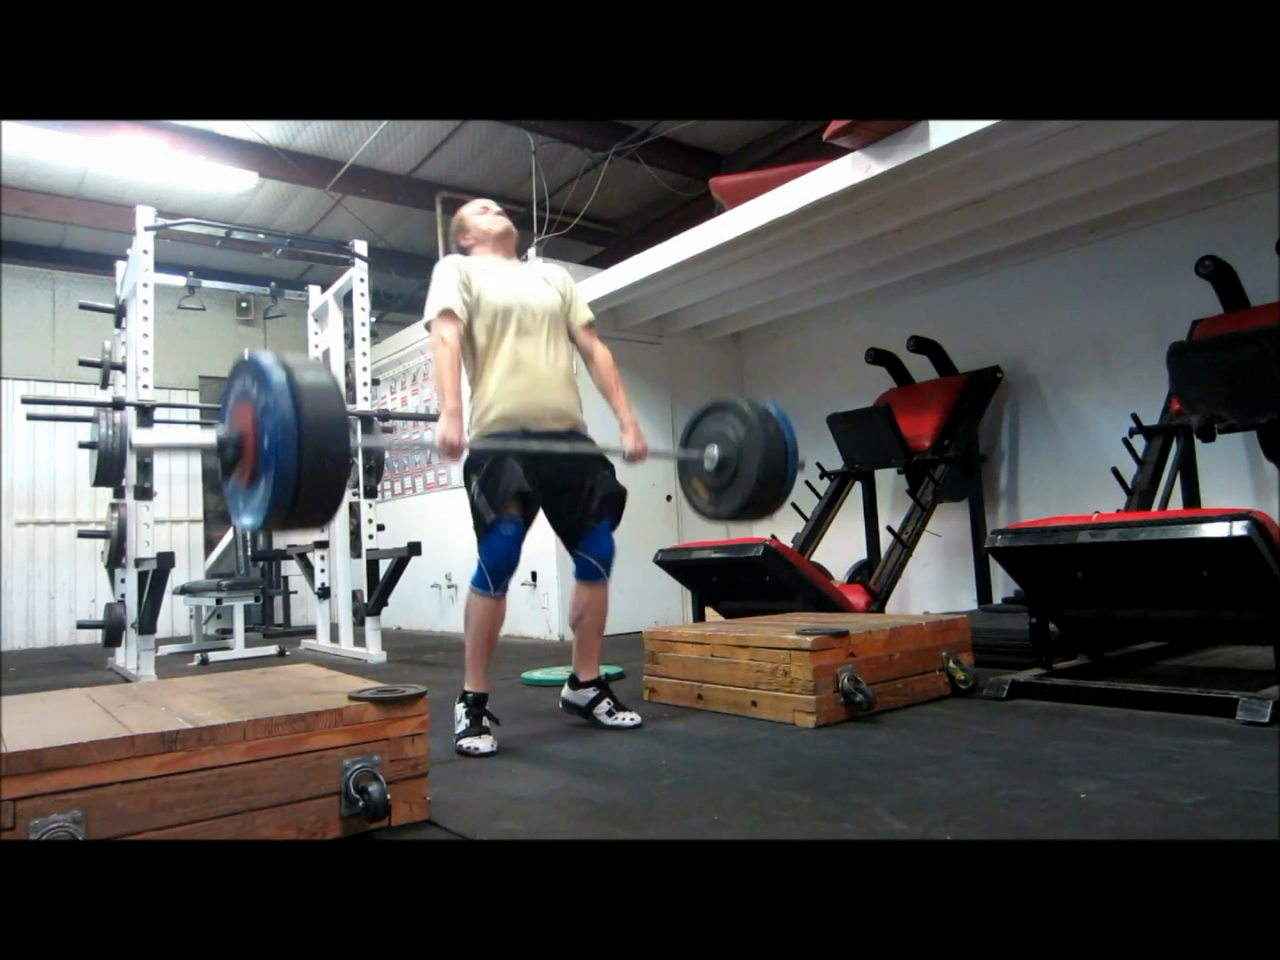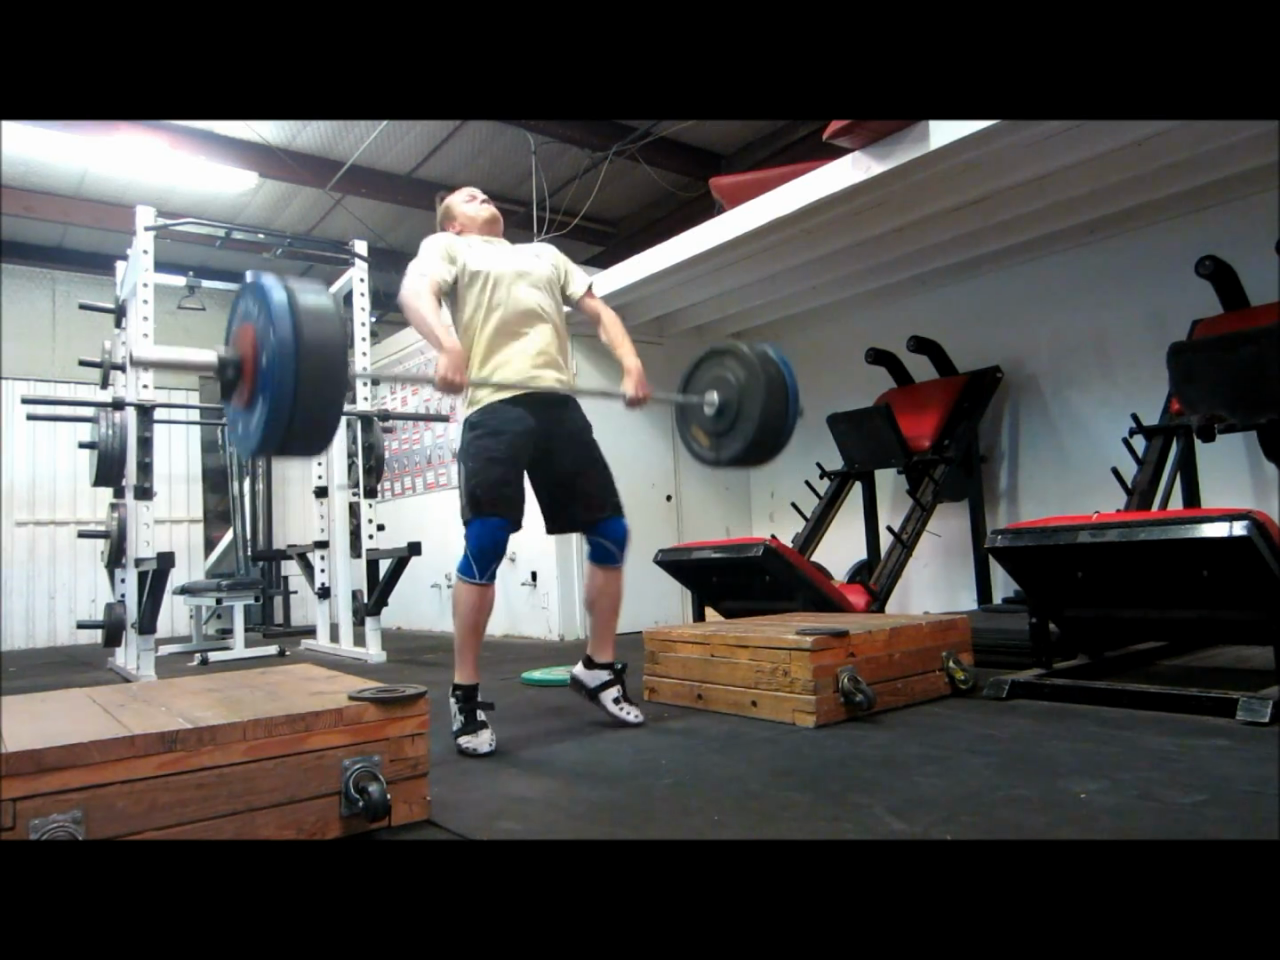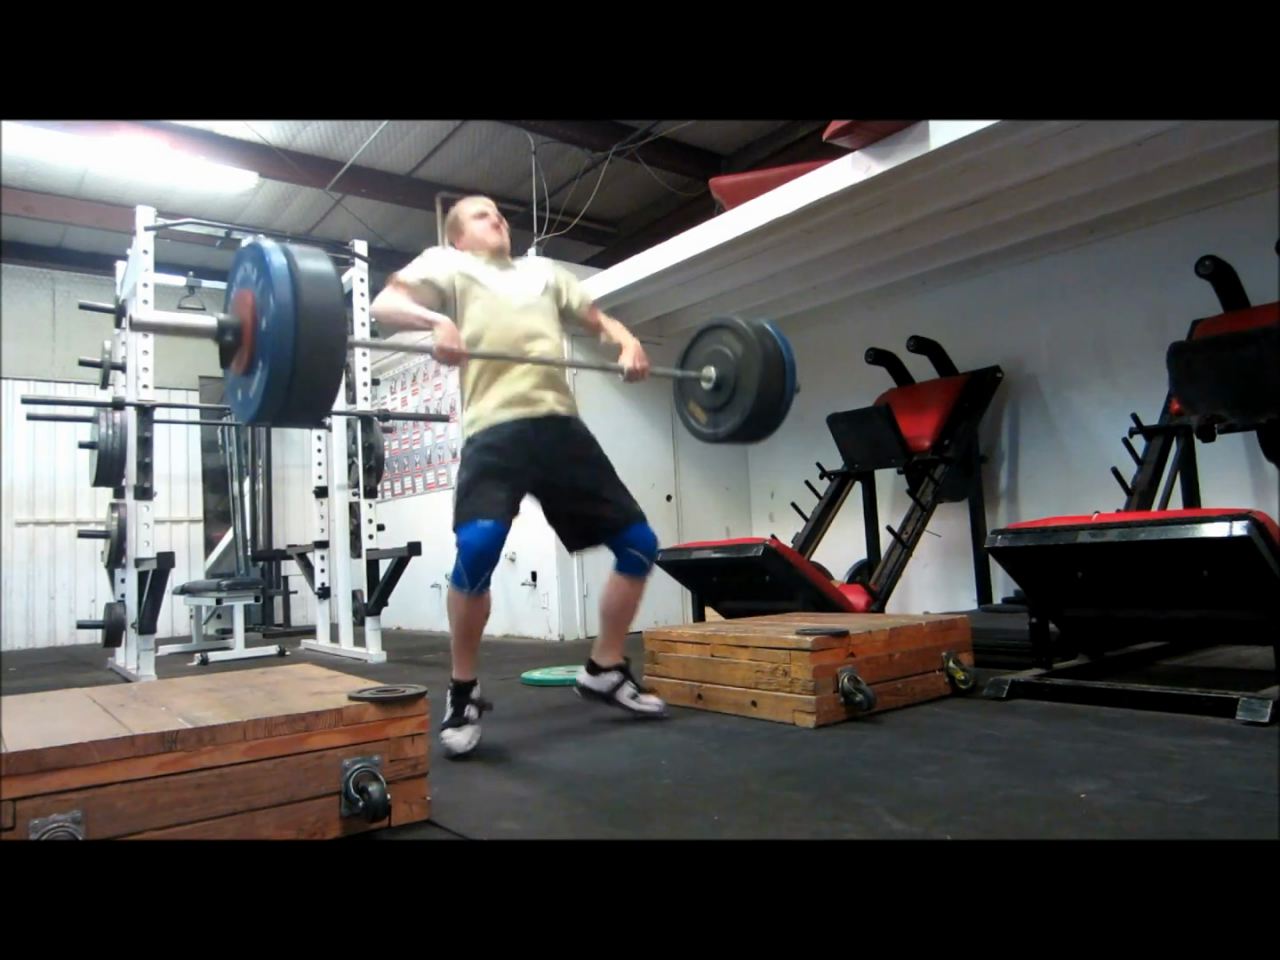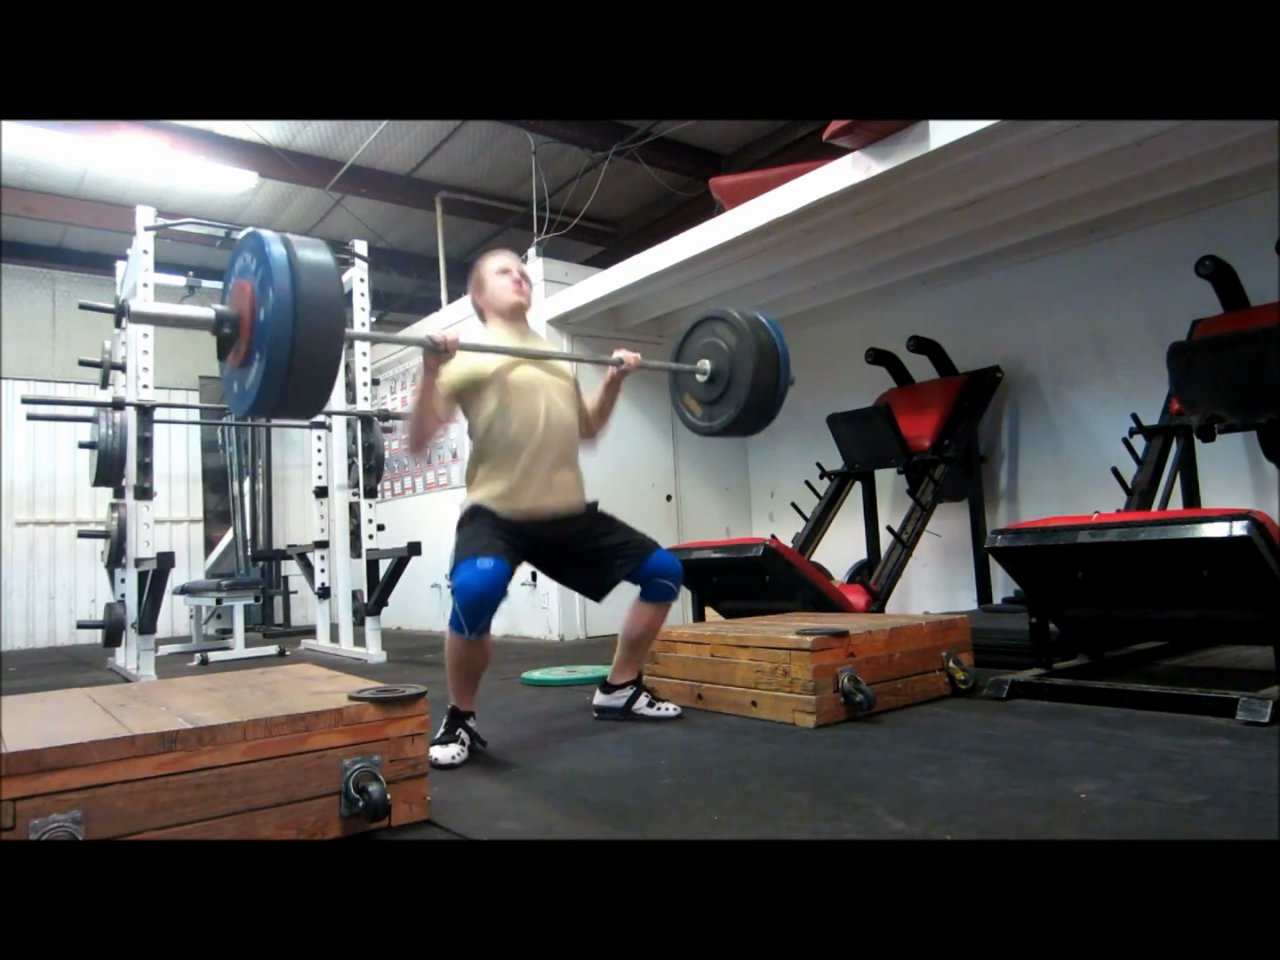
dt=0.1s
person 1, frame 1
left shoulder: (553, 277)
right shoulder: (459, 269)
left elbow: (592, 345)
right elbow: (446, 337)
left wrist: (627, 421)
right wrist: (450, 414)
left hip: (568, 436)
right hip: (502, 436)
left knee: (596, 556)
right knee: (498, 558)
left ankle: (585, 686)
right ankle: (472, 704)
person 1, frame 2
left shoulder: (544, 254)
right shoulder: (448, 247)
left elbow: (597, 308)
right elbow: (416, 294)
left wrist: (631, 363)
right wrist: (446, 346)
left hip: (558, 404)
right hip: (498, 407)
left knee: (610, 534)
right knee: (486, 543)
left ankle: (596, 668)
right ankle: (466, 698)
person 1, frame 3
left shoulder: (542, 271)
right shoulder: (448, 265)
left elbow: (595, 316)
right elbow: (385, 305)
left wrist: (628, 344)
right wrist: (436, 323)
left hip: (561, 428)
right hip: (498, 429)
left knee: (638, 543)
right knee: (479, 547)
left ankle: (606, 671)
right ankle: (461, 695)
person 1, frame 4
left shoulder: (559, 355)
right shoulder: (470, 354)
left elbow: (587, 428)
right elbow: (418, 441)
left wrist: (616, 379)
right wrist: (434, 362)
left hip: (567, 514)
right hip: (496, 515)
left knee: (664, 570)
right knee: (475, 590)
left ankle: (620, 689)
right ankle: (460, 719)
